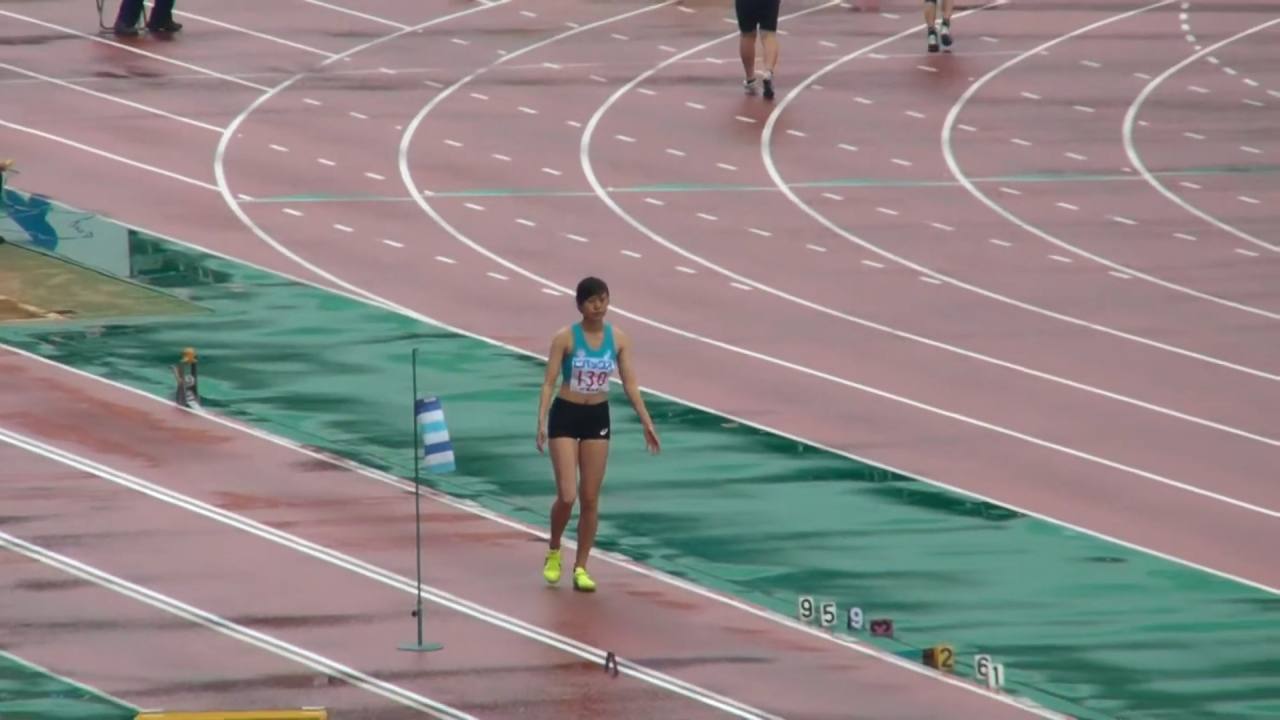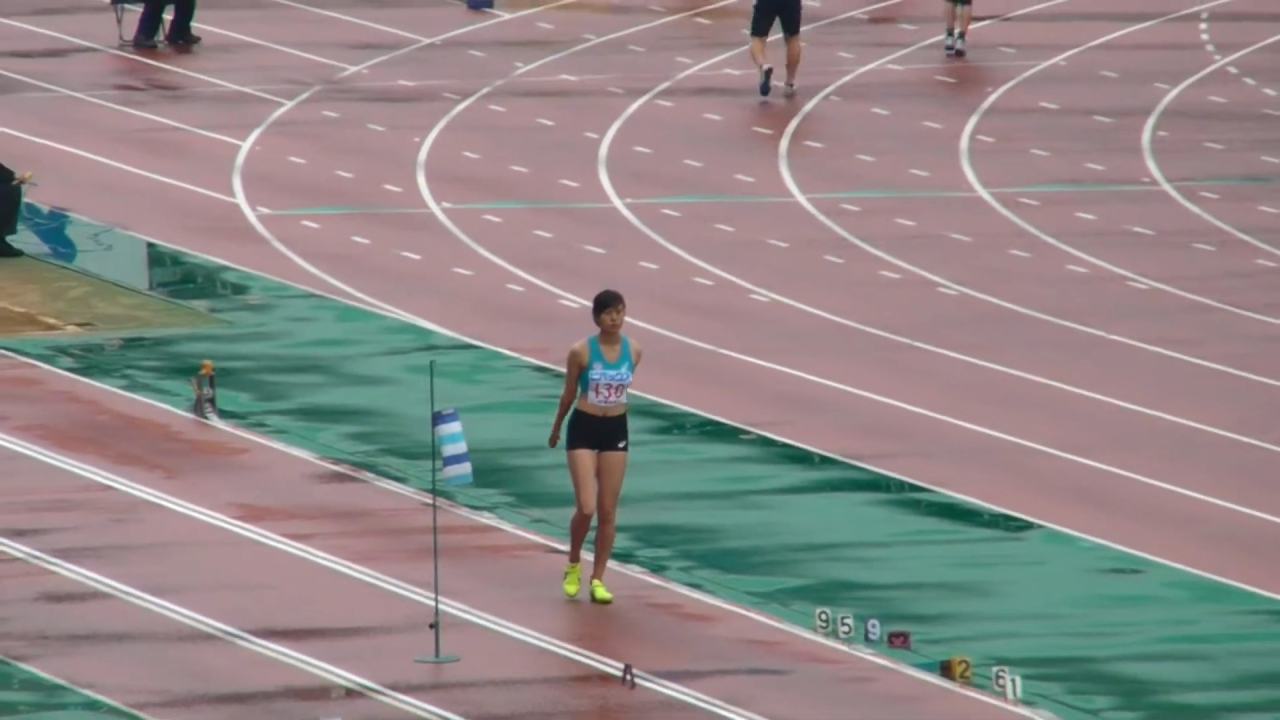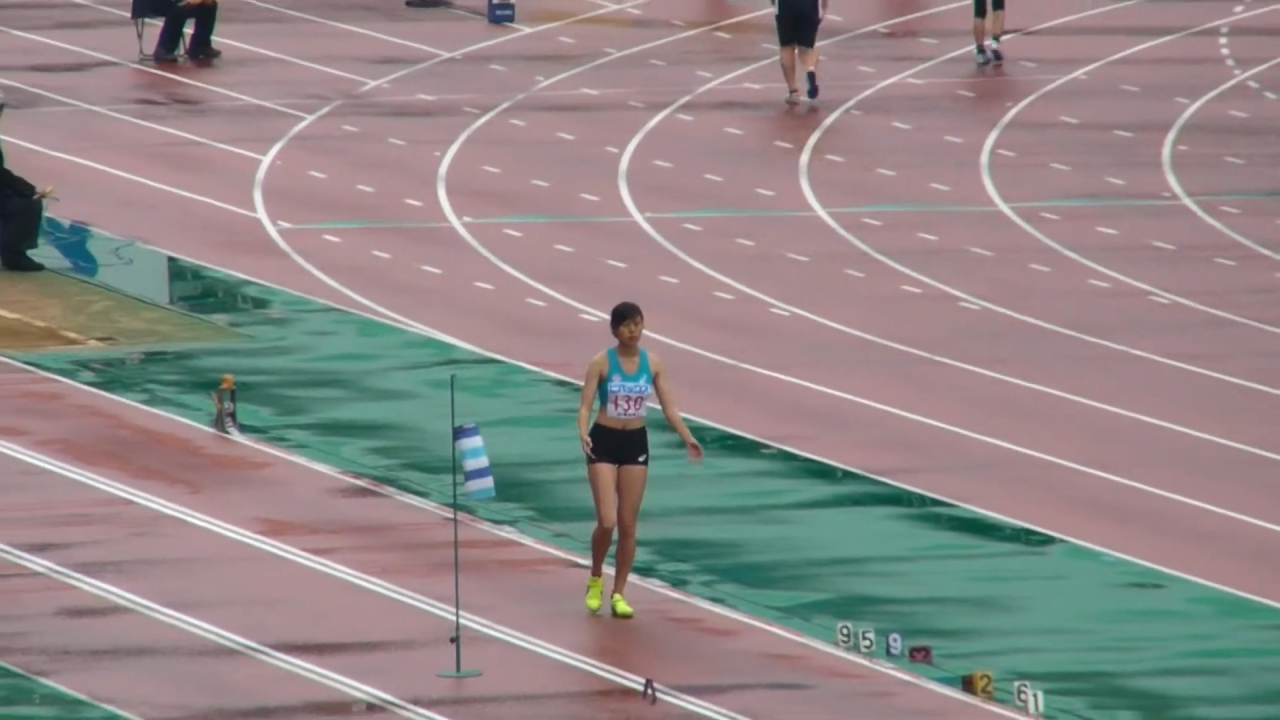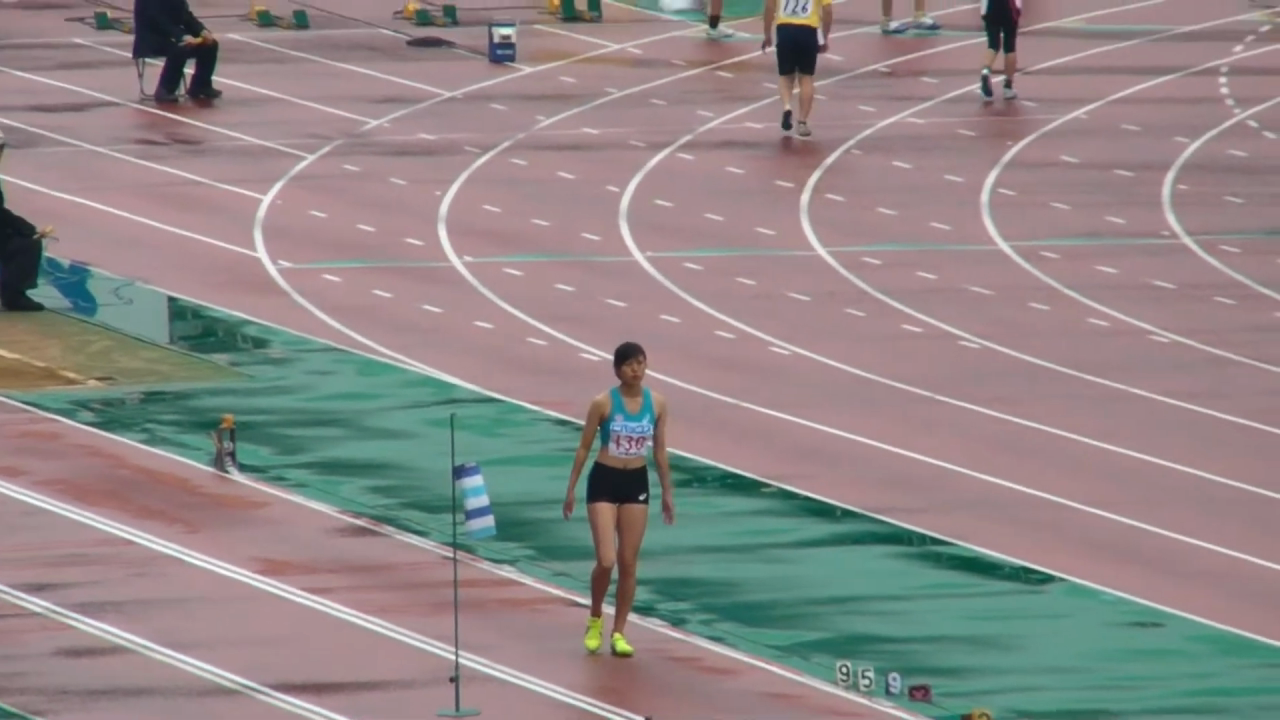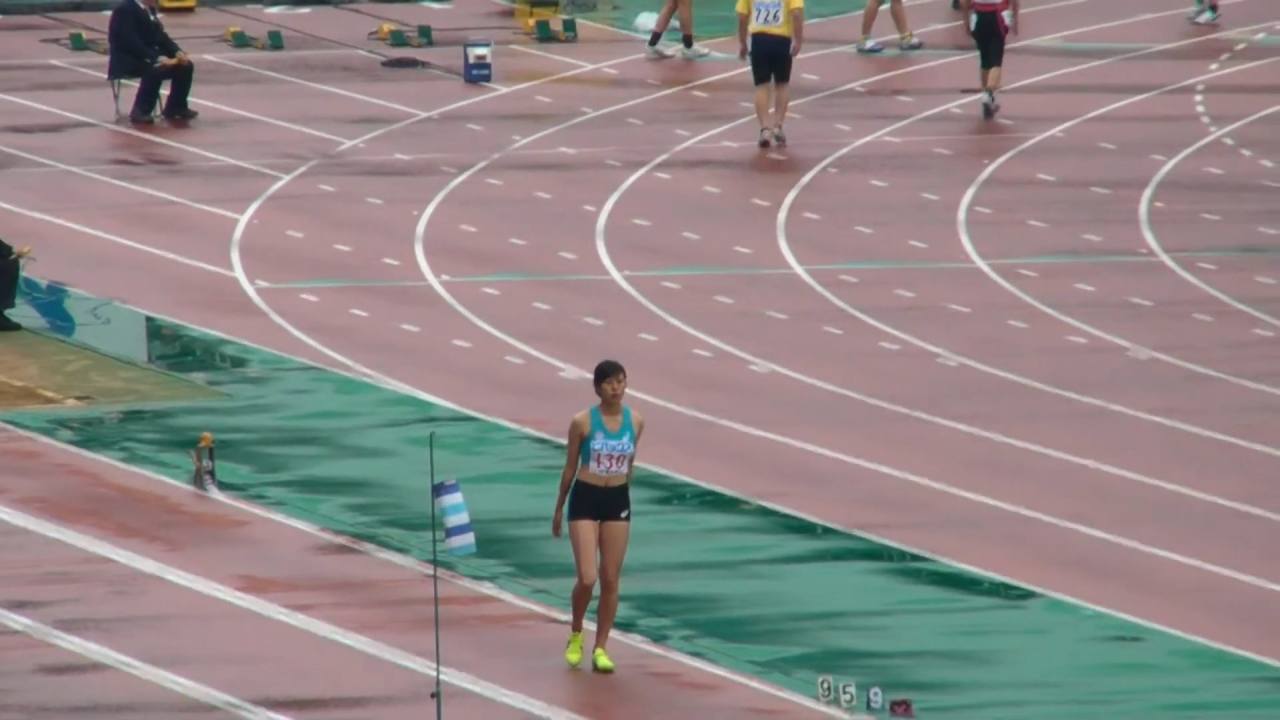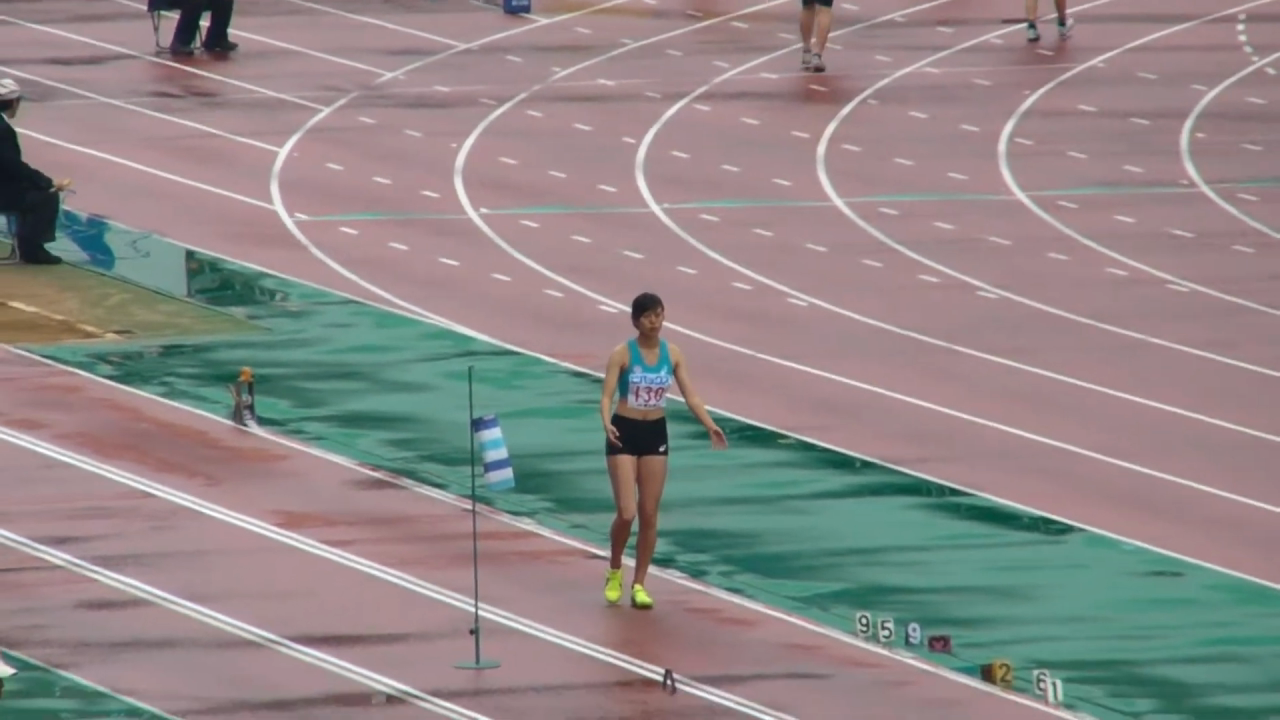
dt=0.4s
person 1, frame 1
left shoulder: (618, 337)
right shoulder: (564, 338)
left elbow: (630, 384)
right elbow: (549, 382)
left wrist: (646, 423)
right wrist: (541, 421)
left hip: (599, 417)
right hip: (566, 416)
left knee: (592, 497)
right knee: (567, 495)
left ankle: (581, 566)
right ankle: (554, 552)
person 1, frame 2
left shoulder: (634, 350)
right shoulder: (581, 351)
right elbow: (568, 394)
right wrist: (555, 430)
left hip: (616, 429)
right hip: (583, 428)
left knee: (608, 510)
right knee: (586, 507)
left ankle: (597, 579)
right ankle: (573, 566)
person 1, frame 3
left shoulder: (653, 363)
right shoulder: (600, 362)
left elbow: (668, 406)
right elbow: (585, 405)
left wrist: (688, 438)
right wrist: (583, 434)
left hip: (636, 442)
right hip: (604, 441)
left knee: (628, 524)
right knee: (607, 521)
left ankle: (618, 593)
right ankle: (595, 580)
person 1, frame 4
left shoulder: (657, 403)
right shoulder: (603, 402)
left elbow: (660, 451)
right elbow: (584, 447)
left wrist: (667, 493)
right wrist: (571, 489)
left hip: (637, 482)
right hip: (604, 480)
left knee: (629, 562)
right knee: (606, 560)
left ankle: (619, 632)
right ankle: (595, 620)
person 1, frame 5
left shoulder: (636, 421)
right shoulder: (582, 421)
right elbow: (570, 466)
right wrist: (558, 508)
left hip: (617, 500)
right hip: (585, 498)
left knee: (610, 580)
right knee: (586, 578)
left ankle: (600, 648)
right ankle: (575, 635)
person 1, frame 6
left shoulder: (672, 353)
right shoulder: (621, 354)
left elbow: (689, 395)
right elbow: (607, 395)
left wrist: (711, 426)
right wrist: (607, 423)
left hip: (656, 433)
right hip: (625, 432)
left knee: (649, 514)
right knee: (626, 513)
left ankle: (639, 583)
right ankle: (614, 572)
